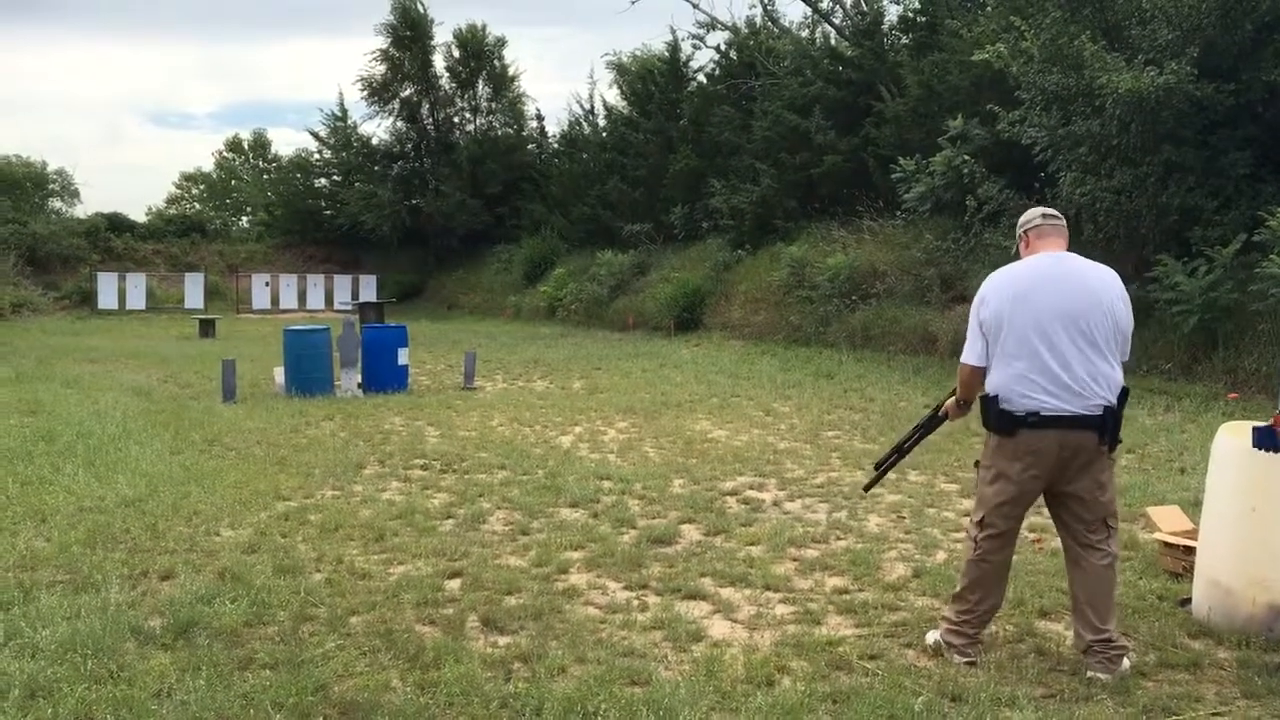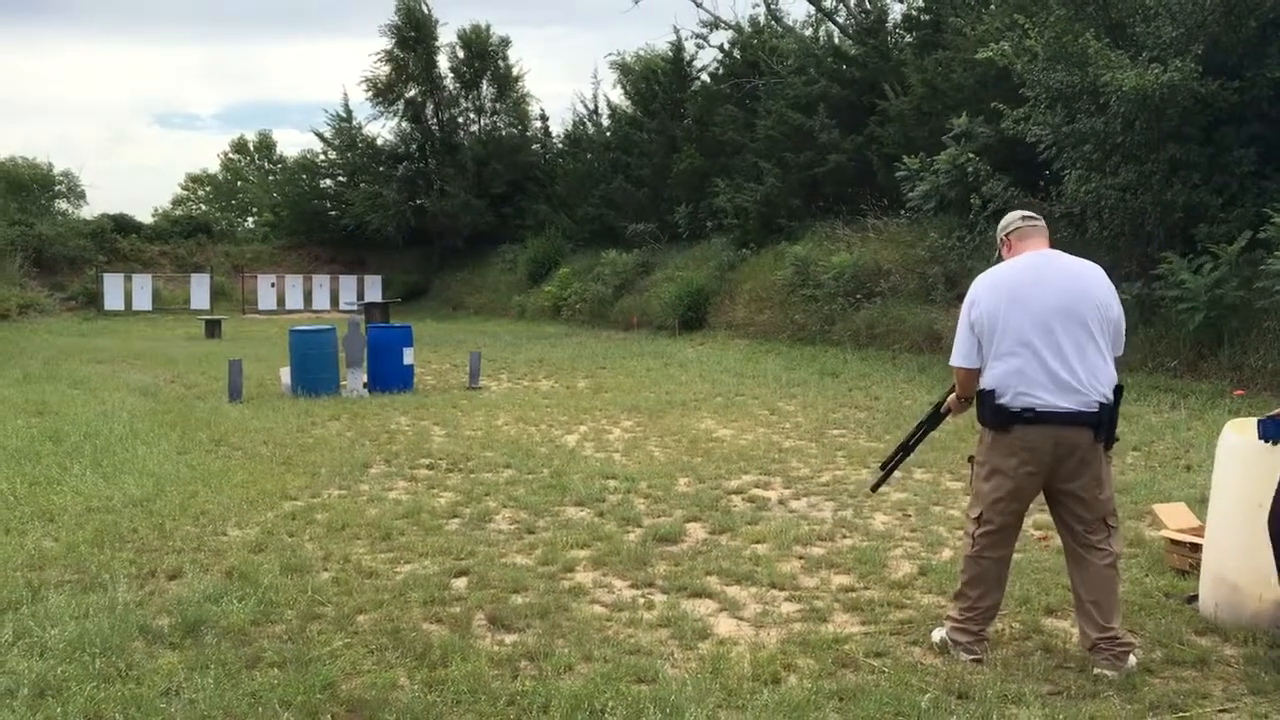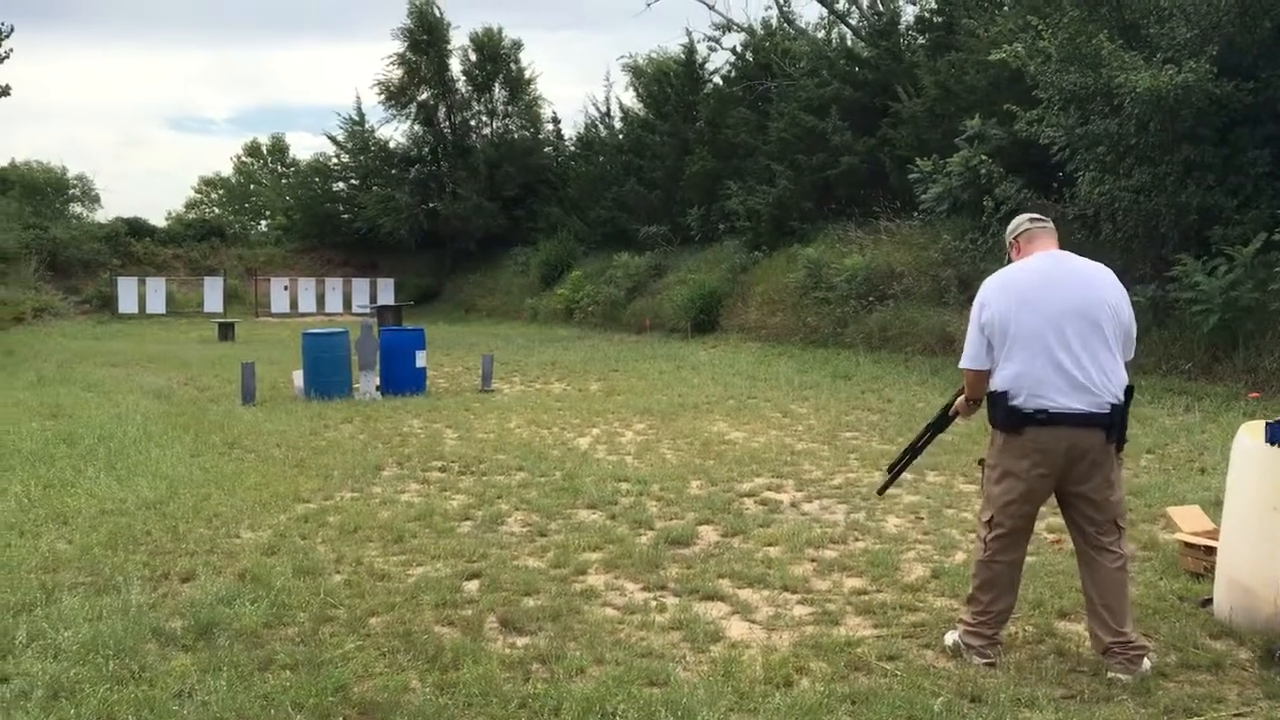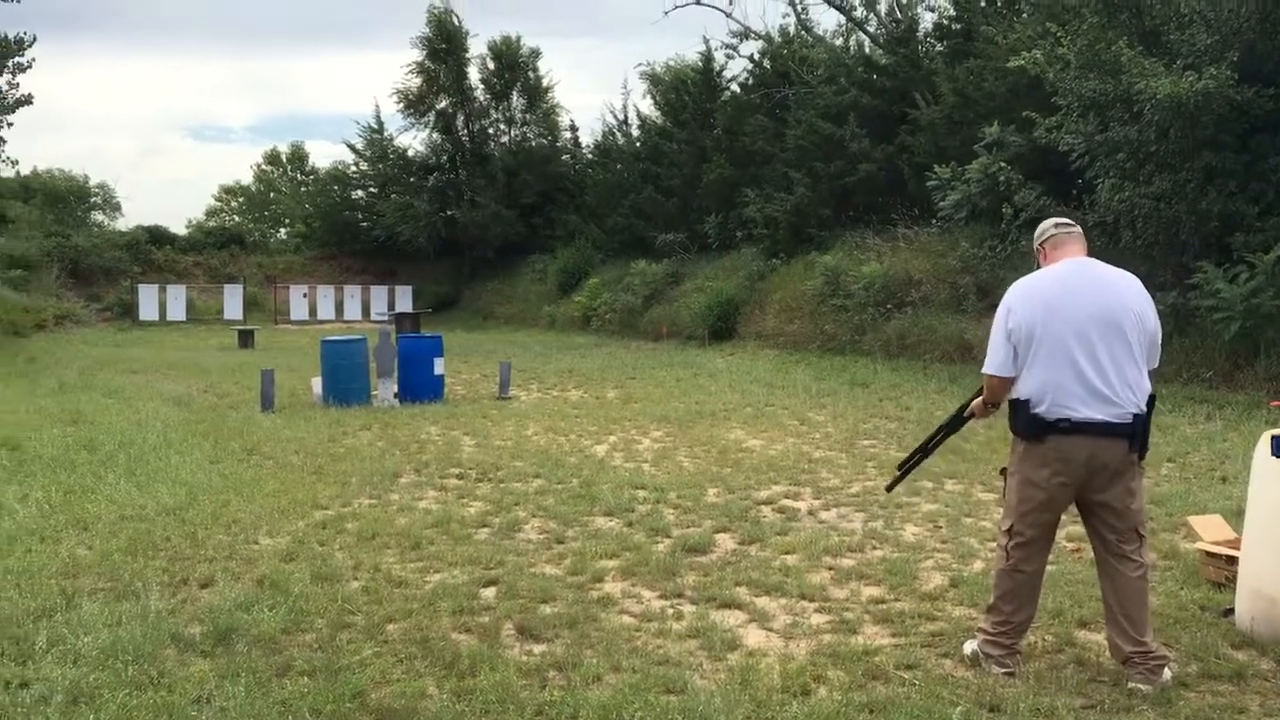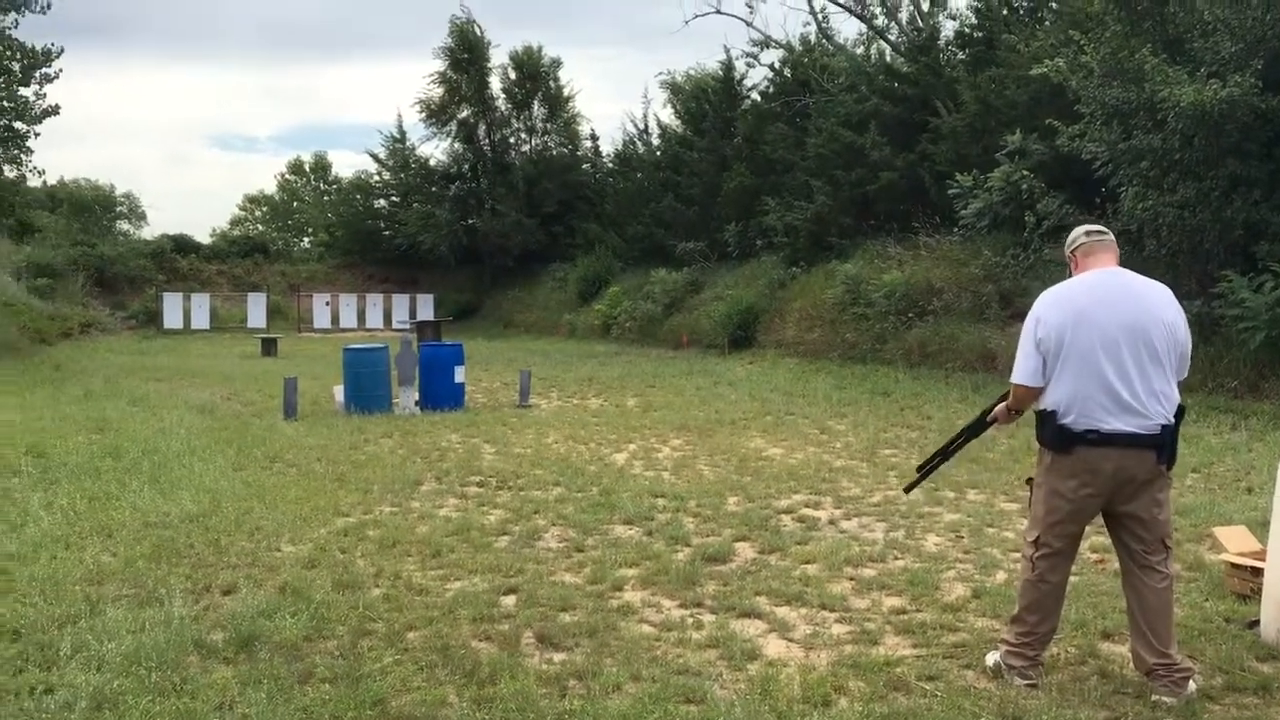
dt=0.2s
person 1, frame 1
left shoulder: (1000, 283)
right shoulder: (1107, 280)
left elbow: (974, 366)
right elbow: (1119, 354)
left wrist: (962, 401)
left hip: (1018, 432)
right hip: (1089, 432)
left knee: (990, 537)
right knee: (1093, 542)
left ankle: (960, 637)
right ankle: (1102, 652)
person 1, frame 2
left shoulder: (988, 284)
right shoulder: (1094, 277)
left elbow: (966, 367)
right elbow: (1114, 349)
left wrist: (961, 399)
left hip: (1013, 430)
right hip: (1084, 430)
left knee: (989, 534)
right knee: (1093, 539)
left ankle: (966, 634)
right ankle: (1109, 648)
person 1, frame 3
left shoulder: (998, 285)
right shoulder: (1105, 279)
left elbow: (976, 369)
right elbow: (1125, 353)
left wrist: (970, 401)
left hip: (1024, 432)
right hip: (1096, 431)
left knee: (1000, 537)
right knee: (1103, 541)
left ankle: (979, 638)
right ankle: (1122, 651)
person 1, frame 4
left shoulder: (1024, 292)
right shoulder: (1132, 288)
left elbow: (999, 377)
right elbow: (1149, 362)
left wrist: (986, 404)
left hip: (1046, 440)
right hip: (1118, 440)
left knee: (1021, 546)
right knee: (1123, 550)
left ankle: (998, 647)
right ankle: (1142, 661)
person 1, frame 5
left shoulder: (1054, 301)
right shoulder: (1163, 298)
left elbow: (1026, 387)
right elbow: (1178, 373)
left wrist: (1009, 410)
left hip: (1074, 451)
right hip: (1146, 452)
left knee: (1046, 555)
right knee: (1150, 562)
left ankle: (1020, 658)
right ankle: (1165, 673)
